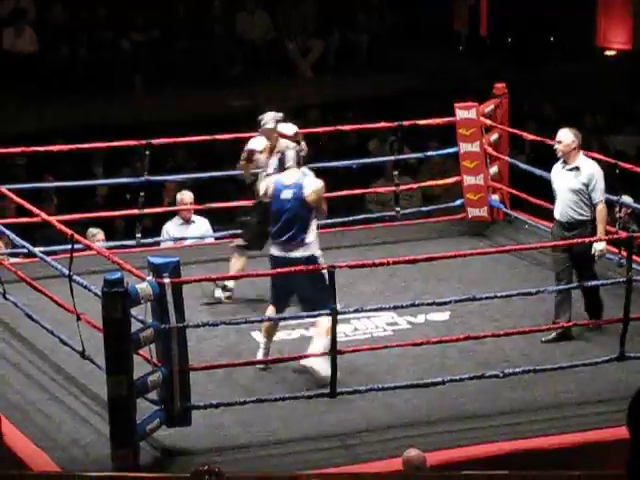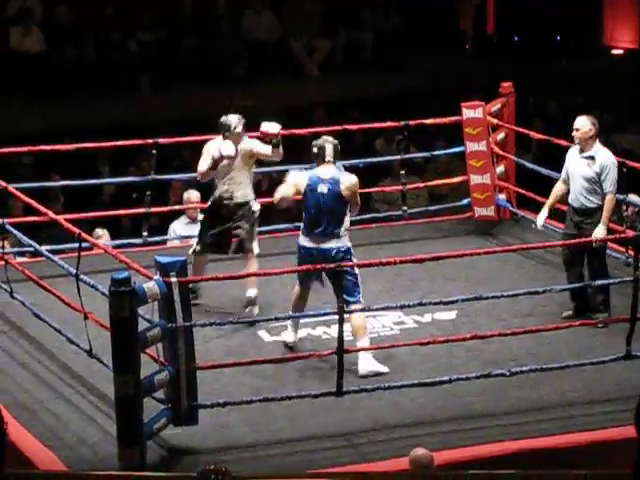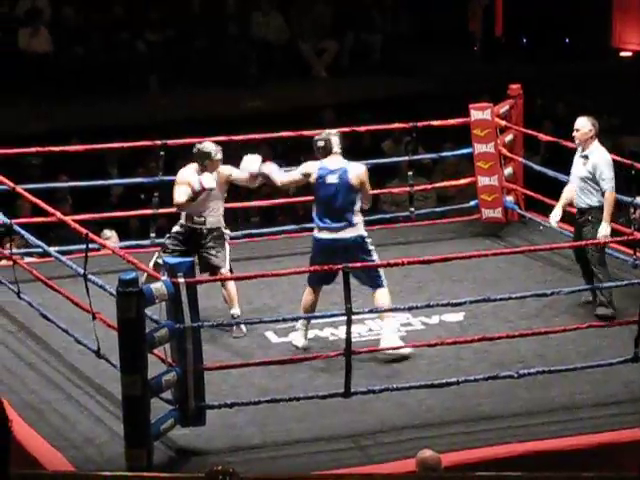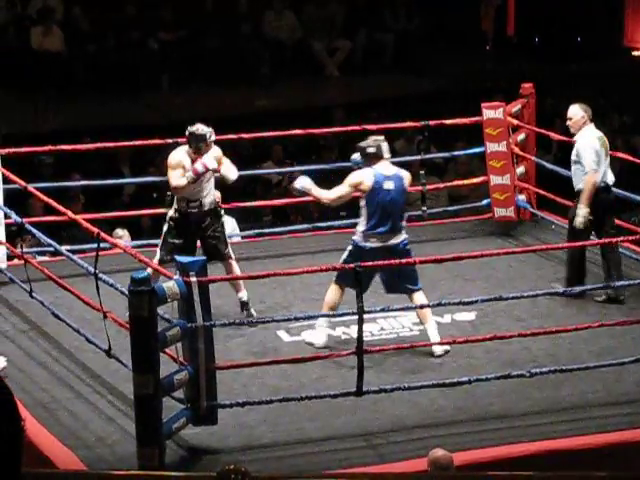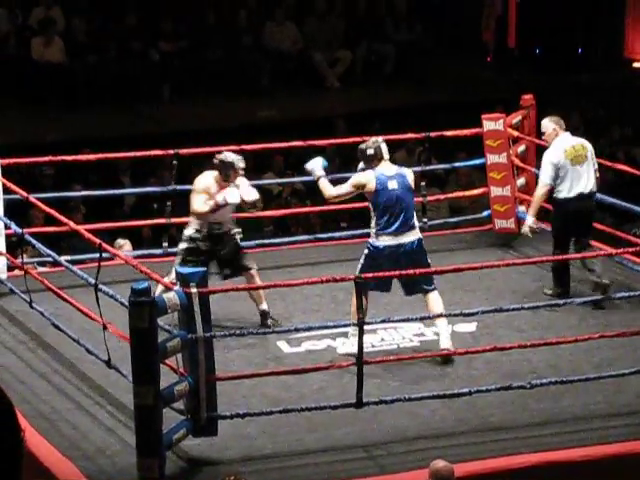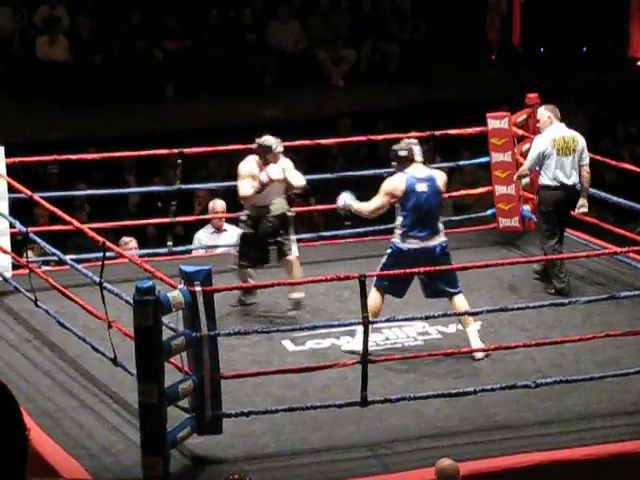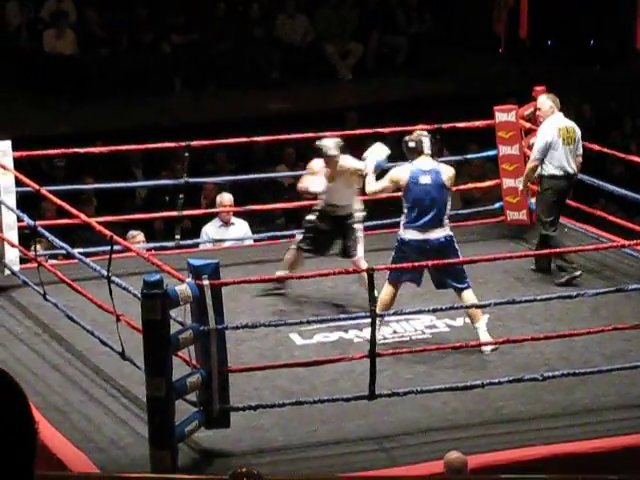
dt=0.3s
person 1, frame 1
left shoulder: (270, 183)
right shoulder: (314, 185)
left hip: (278, 257)
right hip: (305, 258)
left knee: (277, 304)
right knee: (327, 309)
left ankle: (263, 352)
right ankle: (316, 354)
person 1, frame 2
left shoulder: (303, 178)
right shoulder: (349, 180)
left elbow: (279, 199)
right elbow: (355, 209)
left wrist: (288, 182)
left hip: (308, 247)
right hip: (337, 249)
left knee: (303, 286)
right knee: (354, 303)
left ankle: (292, 332)
right ankle: (365, 359)
person 1, frame 3
left shoulder: (311, 169)
right shoulder: (358, 170)
left elbow: (283, 180)
right elbow: (366, 202)
left wrist: (269, 170)
left hip: (323, 240)
right hip: (353, 238)
left knee: (314, 286)
right knee: (378, 285)
left ankle: (301, 335)
right ankle: (389, 336)
person 1, frame 4
left shoulder: (361, 176)
right shoulder: (405, 176)
left elbow: (330, 199)
left wrist: (308, 186)
left hip: (366, 245)
right hip: (397, 244)
left knee: (339, 283)
right knee: (415, 290)
left ankle: (320, 332)
right ankle: (435, 340)
person 1, frame 5
left shoulder: (364, 178)
right shoulder: (408, 174)
left elbow: (331, 194)
left wrist: (319, 173)
left hip: (381, 247)
right hip: (411, 243)
right knee: (429, 290)
left ankle: (354, 341)
right ankle: (445, 339)
person 1, frame 6
left shoulder: (395, 182)
right shoulder: (440, 177)
left elbow: (369, 211)
left wrist: (350, 203)
left hip: (404, 248)
right hip: (435, 247)
left knee: (378, 289)
right knee: (454, 293)
left ankle: (361, 339)
right ankle: (476, 343)
person 1, frame 7
left shoulder: (401, 172)
right shoulder: (448, 172)
left elbow: (371, 189)
left wrist: (371, 166)
left hip: (409, 240)
right hip: (440, 240)
left knee: (392, 283)
right knee: (463, 287)
left ankle: (374, 329)
right ankle: (484, 336)
person 2, frame 1
left shoulder: (591, 169)
right shoulder: (556, 169)
left elbow: (600, 205)
left wrist: (600, 237)
left hip: (583, 229)
right hip: (560, 229)
left knee: (587, 278)
right knee: (561, 280)
left ankle: (595, 316)
right ankle: (562, 327)
person 2, frame 2
left shoulder: (605, 159)
right shoulder: (572, 153)
left elbow: (610, 195)
right elbow: (563, 184)
left wrist: (603, 226)
right wrist: (546, 208)
left hip: (594, 217)
right hip: (574, 214)
left knee: (597, 266)
right knee: (570, 261)
left ankle: (601, 310)
right ankle: (580, 306)
person 2, frame 3
left shoulder: (599, 157)
right shoulder: (580, 155)
left elbow: (609, 192)
right elbow: (572, 185)
left wrist: (606, 223)
right wrist: (559, 207)
left hip: (594, 214)
right hip: (584, 213)
left knee: (596, 260)
right knee: (582, 256)
left ankle: (606, 306)
right ankle: (596, 295)
person 2, frame 4
left shoulder: (586, 140)
right shoulder: (597, 136)
left elbow: (591, 175)
left wrist: (583, 206)
left hip: (592, 197)
right hip: (605, 195)
left knee: (576, 242)
right knee: (608, 243)
left ankle: (573, 286)
right ankle: (615, 290)
person 2, frame 5
left shoulder: (553, 152)
right shoulder: (584, 144)
left elbow: (544, 188)
right elbow: (596, 175)
left wrist: (531, 215)
left hip: (566, 205)
right hip: (587, 201)
left knee: (561, 248)
right knee: (583, 245)
left ankle: (561, 289)
right ankle: (598, 278)
person 2, frame 6
left shoulder: (542, 140)
right shoulder: (577, 137)
left elbow: (527, 169)
right elbow: (585, 171)
left wrist: (517, 176)
right wrist: (584, 197)
left hip: (549, 193)
right hip: (570, 192)
left knee: (550, 239)
right knee: (557, 235)
left ankle: (560, 284)
right ankle: (546, 270)
person 2, frame 7
left shoulder: (546, 129)
right shoulder: (573, 127)
left elbow: (534, 162)
right elbow: (578, 160)
left wrist: (524, 182)
right wrist: (570, 184)
left hip: (550, 181)
right hip: (566, 180)
left knee: (547, 227)
right knee: (547, 222)
left ankle: (569, 268)
right ankle: (543, 264)
person 3, frame 1
left shoulder: (287, 143)
right shoulder: (258, 143)
left elbow: (302, 154)
right elbow: (245, 170)
left wrist: (297, 141)
right wrist: (248, 156)
right hip: (263, 202)
right knee: (242, 245)
right ankle: (228, 287)
person 3, frame 2
left shoulder: (249, 145)
right shoulder: (212, 146)
left elbow: (276, 156)
right elbow: (202, 176)
left wrist: (275, 141)
right wrist: (216, 161)
left hip: (243, 204)
right hip: (219, 203)
left knee: (249, 251)
right knee: (200, 250)
left ankle: (251, 297)
right ankle: (193, 290)
person 3, frame 3
left shoulder: (225, 172)
right shoulder: (185, 174)
left elbow: (252, 182)
right elbow: (179, 205)
left wrist: (254, 172)
right wrist: (197, 191)
left hip: (213, 230)
right hip: (187, 229)
left knee: (223, 272)
left ankle: (237, 318)
person 3, frame 4
left shoulder: (215, 152)
right shoulder: (177, 157)
left elbow: (225, 165)
right elbow: (176, 188)
left wrist: (228, 172)
right wrist: (196, 173)
left hip: (208, 212)
right hip: (183, 213)
left knee: (227, 258)
right knee: (161, 261)
left ankle: (244, 302)
person 3, frame 5
left shoulder: (240, 181)
right shoulder: (204, 182)
left elbow: (253, 204)
right elbow: (196, 212)
left wrist: (252, 200)
right wrist: (219, 203)
left hip: (226, 233)
right hip: (200, 234)
left knee: (250, 273)
right knee: (176, 278)
left ankle: (264, 314)
person 3, frame 6
left shoulder: (284, 163)
right shoulder: (247, 167)
left elbow: (297, 188)
right elbow: (244, 198)
left wrist: (296, 182)
right wrist: (264, 181)
left hip: (278, 215)
right hip: (254, 218)
left knee: (290, 257)
right knee: (244, 264)
left ankle: (297, 297)
right ankle: (249, 291)
person 3, frame 7
left shoulder: (350, 164)
right shoulder: (315, 165)
right elbow: (302, 186)
right wrist: (310, 189)
left hip: (350, 214)
right hip: (325, 210)
left knee: (356, 258)
right knee: (299, 246)
right ankle: (281, 280)
